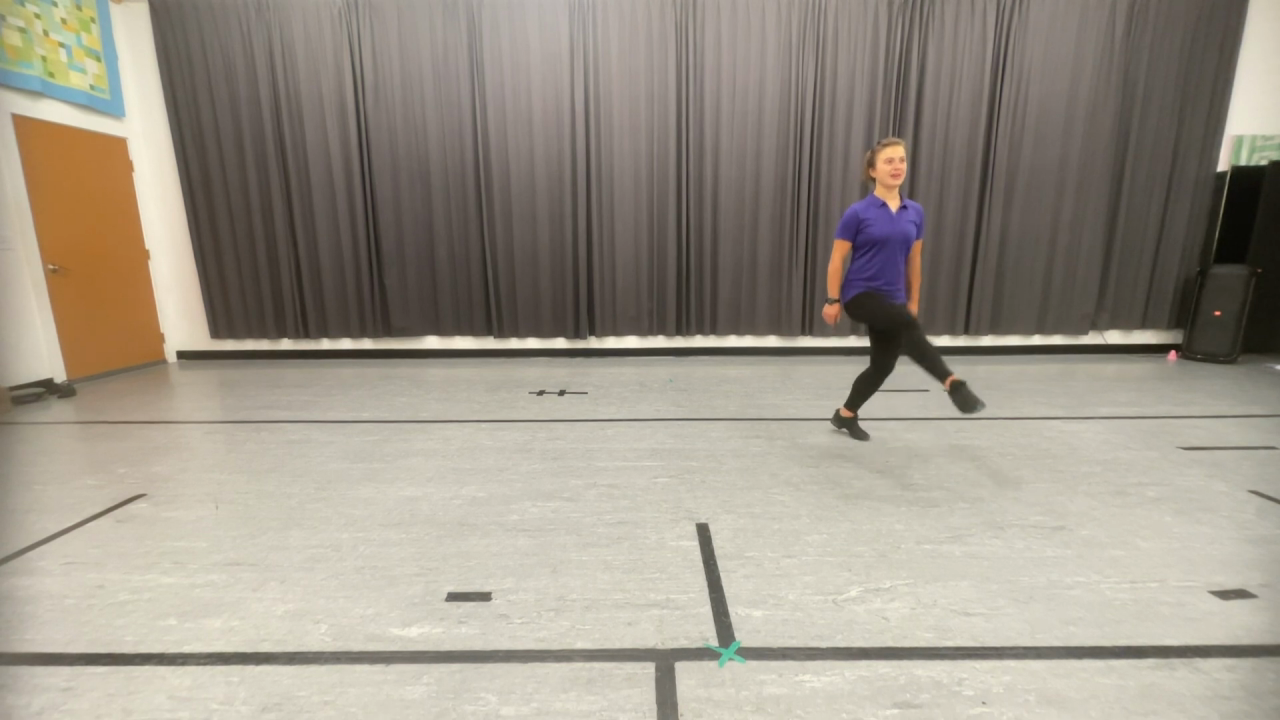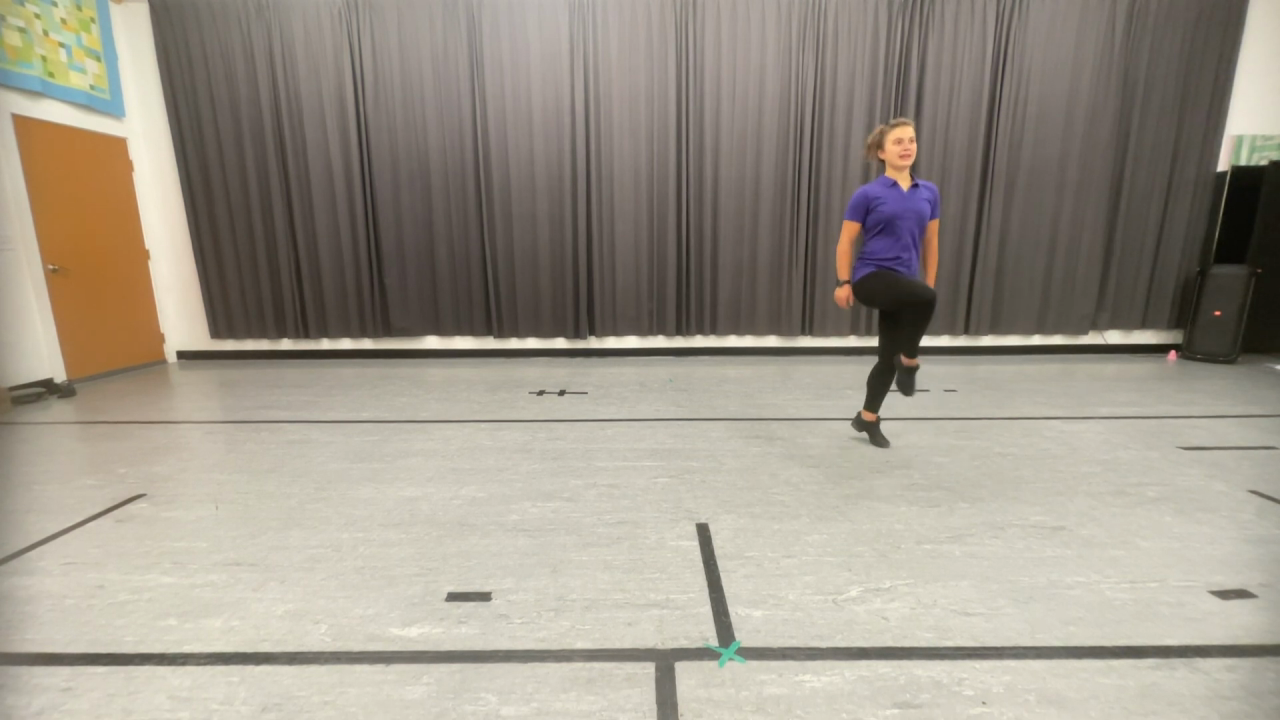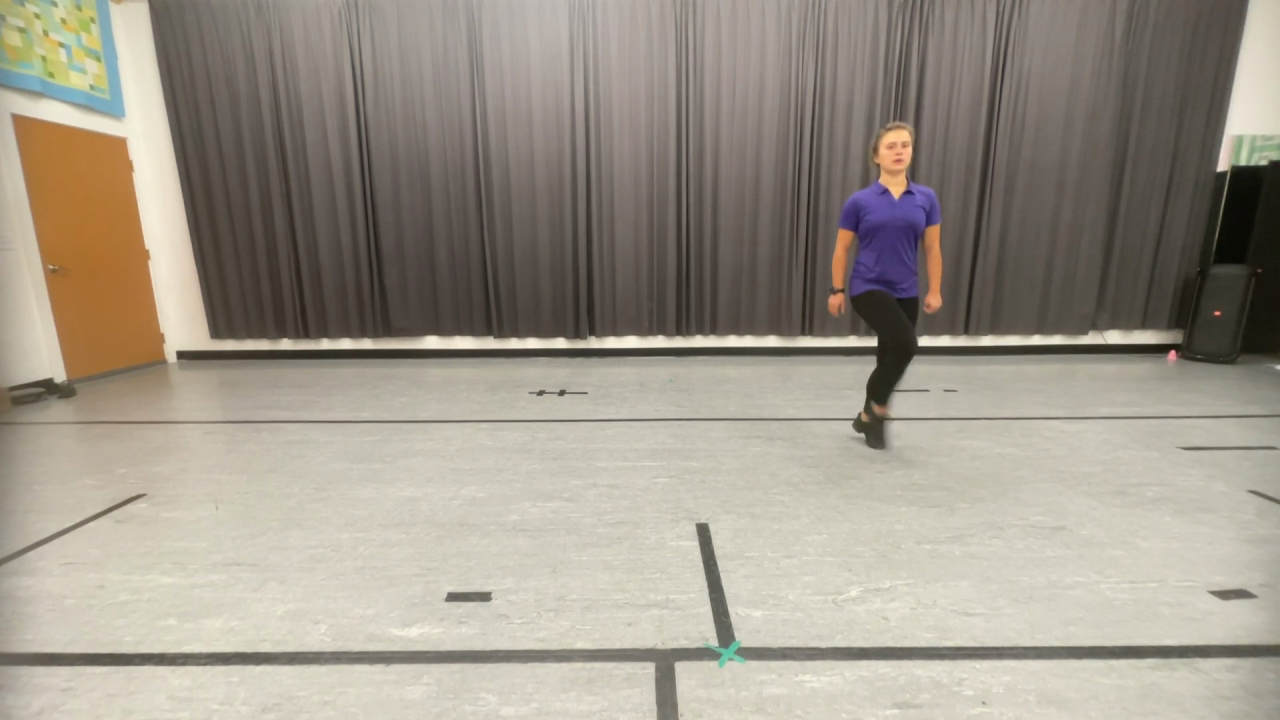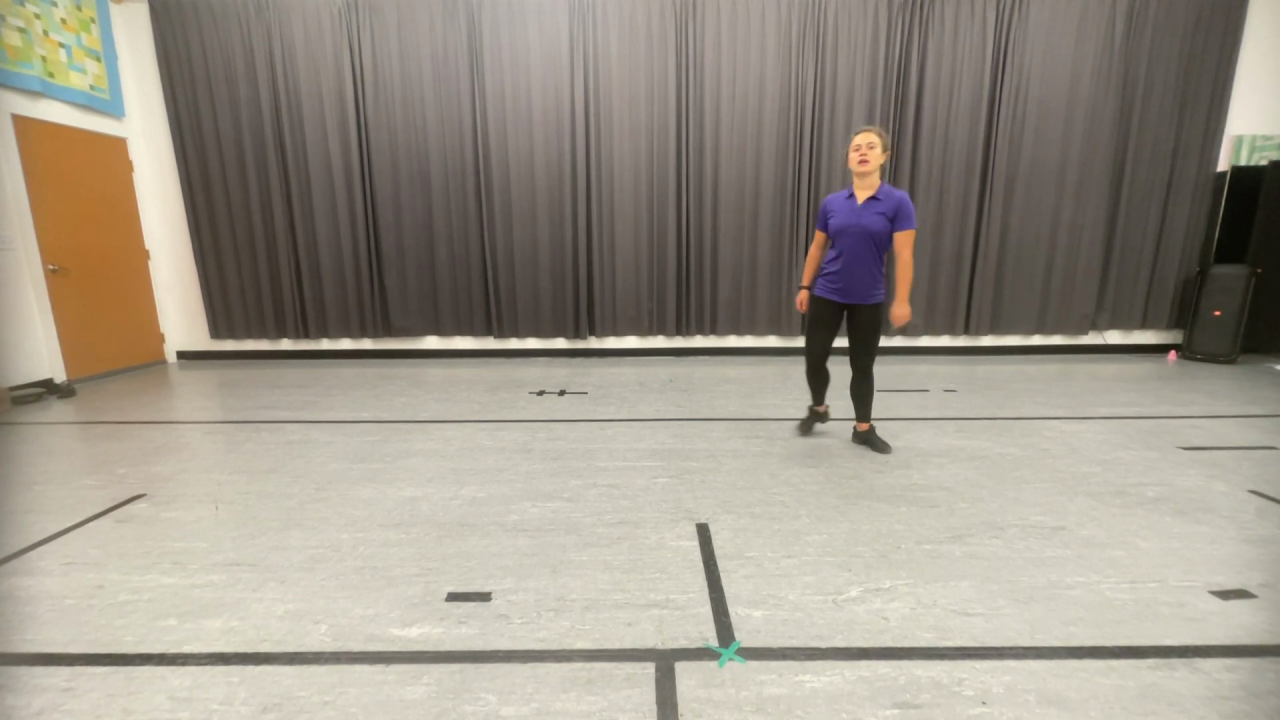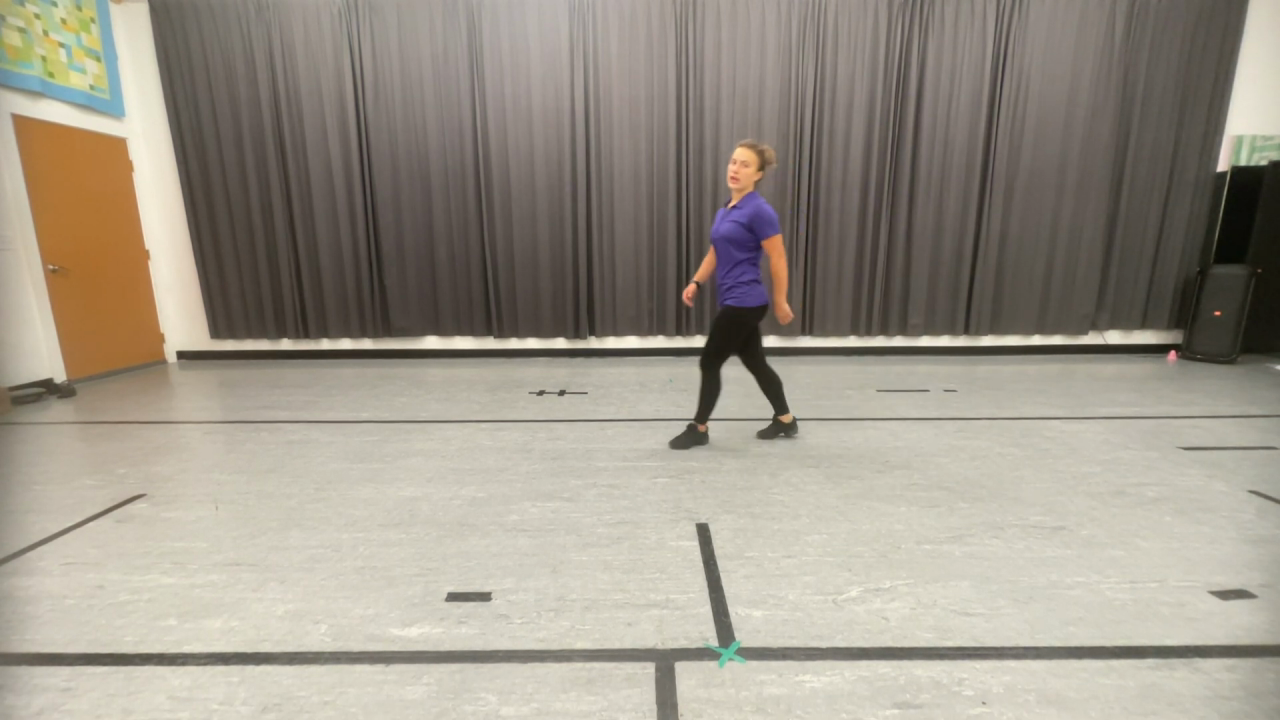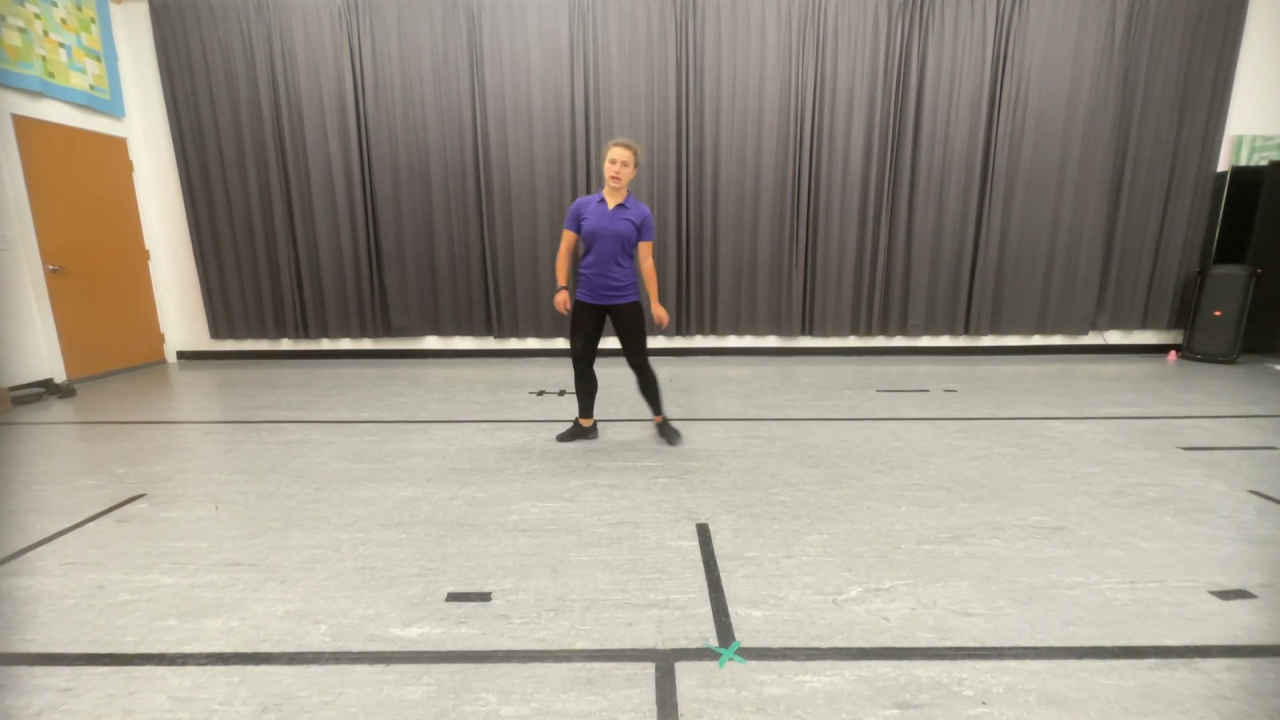
dt=0.7s
person 1, frame 1
left shoulder: (914, 213)
right shoulder: (858, 213)
left elbow: (913, 260)
right elbow: (837, 260)
left wrist: (912, 300)
right wrist: (832, 300)
left hip: (893, 299)
right hip: (860, 295)
left knee: (882, 365)
right knee: (907, 327)
left ankle: (846, 414)
right ankle: (953, 385)
person 1, frame 2
left shoulder: (929, 192)
right shoulder: (867, 194)
left elbow: (930, 240)
right elbow: (846, 241)
left wrist: (929, 280)
right wrist: (843, 283)
left hip: (904, 279)
right hip: (871, 276)
left knee: (889, 353)
right knee: (921, 299)
left ankle: (868, 418)
right ankle: (909, 360)
person 1, frame 3
left shoulder: (926, 198)
right shoulder: (859, 201)
left elbow: (932, 248)
right elbow: (842, 249)
left wrist: (934, 290)
right wrist: (837, 290)
left hip: (906, 294)
right hip: (868, 288)
left knee: (891, 358)
right knee: (905, 344)
left ankle: (867, 417)
right ankle: (878, 411)
person 1, frame 4
left shoulder: (898, 202)
right shoulder: (831, 203)
left elbow: (903, 256)
right elbow: (818, 248)
left wrist: (902, 299)
right wrist: (805, 286)
left hip: (869, 300)
right hip: (827, 294)
left knee: (862, 366)
right knee: (815, 355)
left ankle: (864, 429)
right ankle: (819, 408)
person 1, frame 5
left shoulder: (759, 210)
right shoulder: (724, 211)
left elbow: (777, 260)
right elbow: (715, 254)
left wrist: (781, 301)
right wrist: (695, 282)
left hip: (744, 303)
right hip: (735, 302)
left knee: (709, 362)
right knee: (755, 362)
left ankle: (699, 428)
right ankle: (785, 419)
person 1, frame 6
left shoulder: (640, 213)
right shoulder: (582, 206)
left elbow: (646, 261)
right elbow: (566, 250)
left wrist: (655, 302)
right wrist: (562, 288)
left hip: (625, 300)
right hip: (587, 299)
left knee: (639, 362)
right knee: (581, 361)
left ankle: (661, 419)
right ankle: (585, 422)
